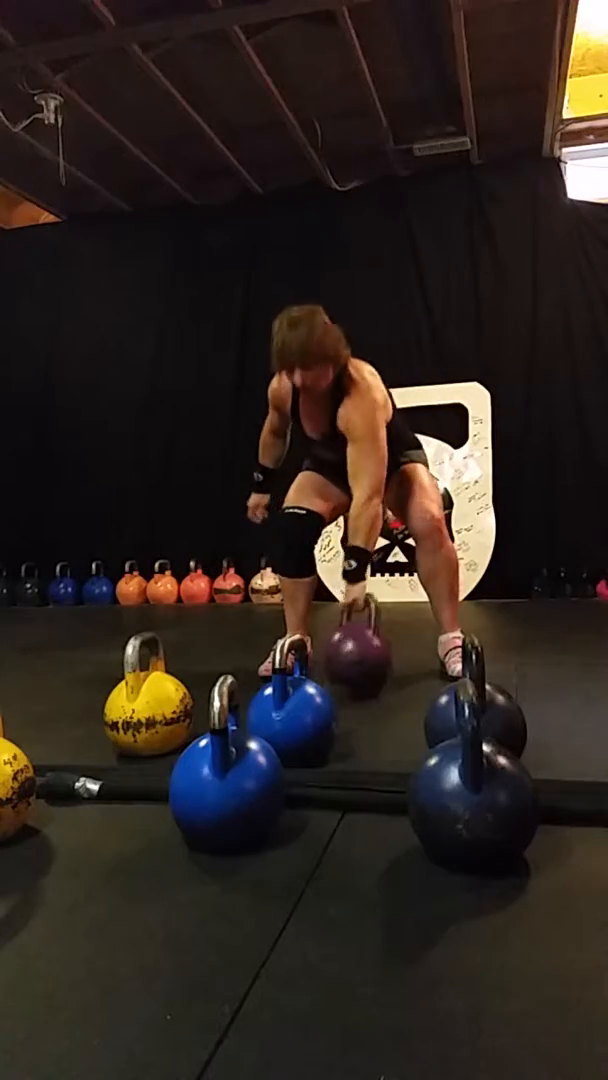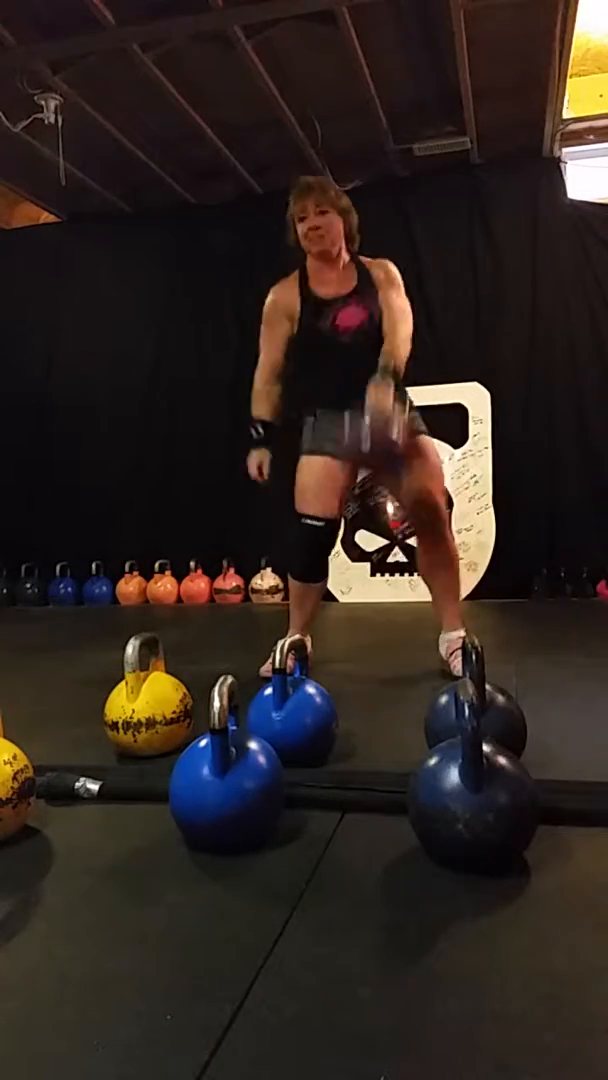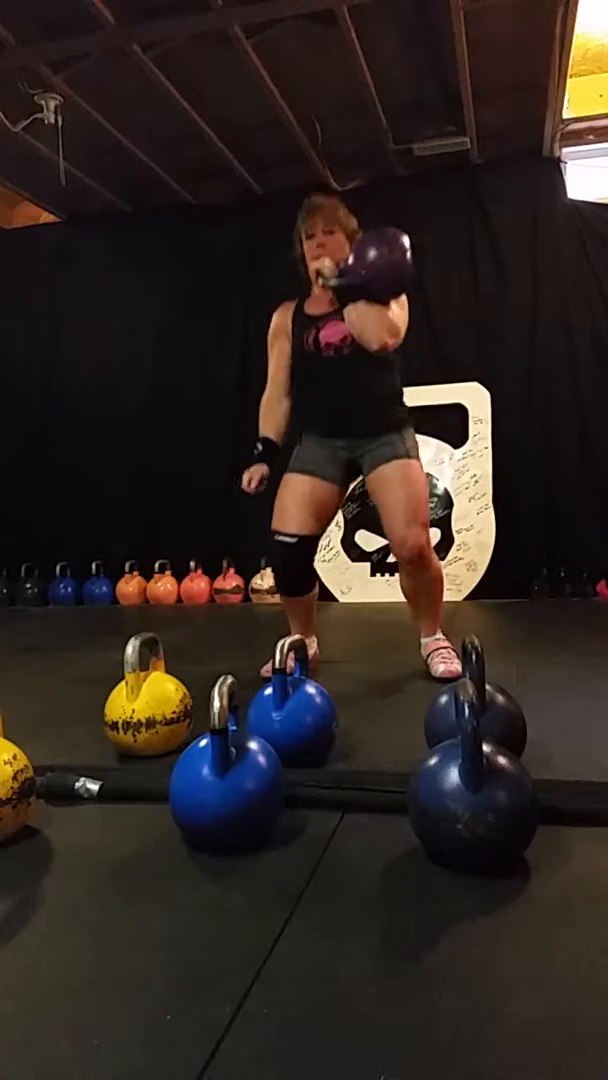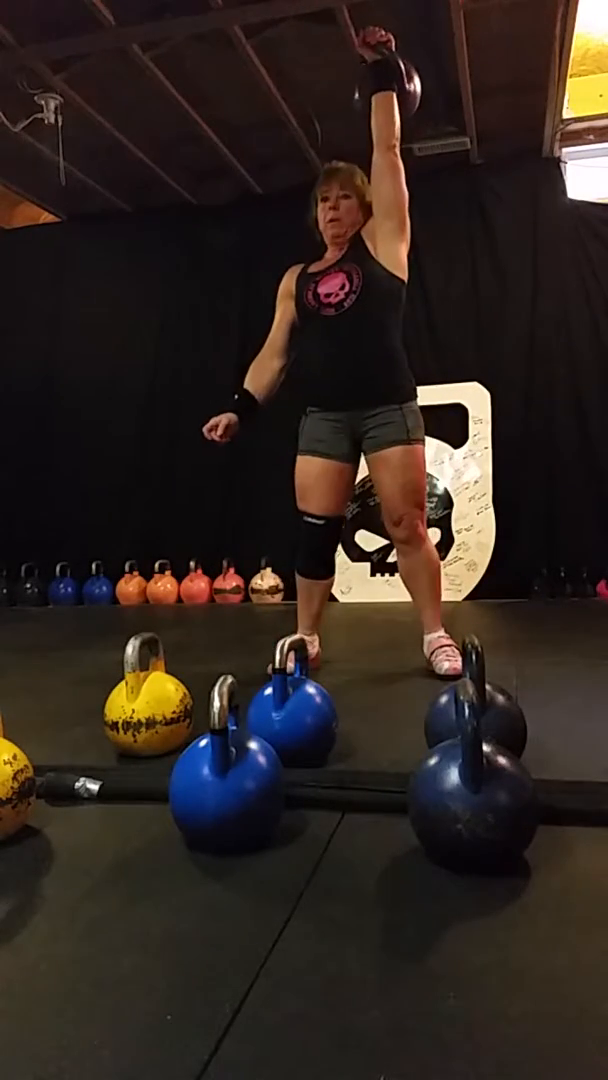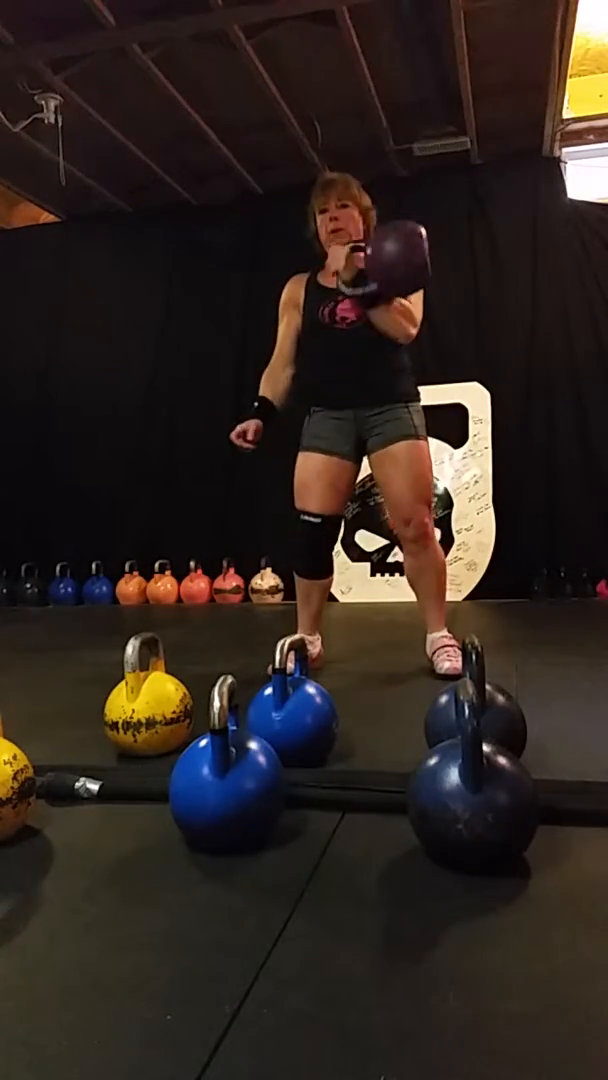
dt=1s
person 1, frame 1
left shoulder: (361, 397)
right shoulder: (281, 388)
left elbow: (367, 495)
right elbow: (274, 432)
left wrist: (355, 576)
right wrist: (262, 486)
left hip: (392, 458)
right hip: (328, 464)
left knee: (429, 523)
right knee: (292, 528)
left ankle: (451, 641)
person 1, frame 2
left shoulder: (381, 274)
right shoulder: (286, 294)
left elbow: (399, 334)
right elbow: (268, 373)
left wrist: (386, 383)
right wrist: (261, 438)
left hip: (390, 411)
right hip: (328, 418)
left knee: (432, 518)
right knee: (312, 531)
left ankle: (453, 637)
right ankle: (296, 640)
person 1, frame 3
right shoulder: (287, 318)
left elbow: (383, 337)
right elbow: (277, 393)
right wrist: (264, 454)
left hip: (385, 436)
right hip: (319, 442)
left knee: (412, 544)
right knee: (286, 546)
left ankle: (433, 638)
right ankle: (302, 641)
person 1, frame 4
left shoulder: (383, 243)
right shoulder: (297, 279)
left elbow: (386, 151)
right elbow: (274, 351)
left wrist: (380, 72)
right wrist: (240, 406)
left hip: (387, 408)
right hip: (324, 416)
left knee: (406, 526)
right knee: (316, 531)
left ankle: (435, 635)
right ankle: (306, 639)
person 1, frame 5
right shoulder: (299, 288)
left elbow: (405, 328)
right elbow: (282, 362)
left wrist: (359, 278)
right wrist: (261, 413)
left hip: (392, 409)
right hip: (328, 417)
left knee: (414, 525)
right knee: (313, 529)
left ankle: (439, 635)
right ankle: (307, 638)
